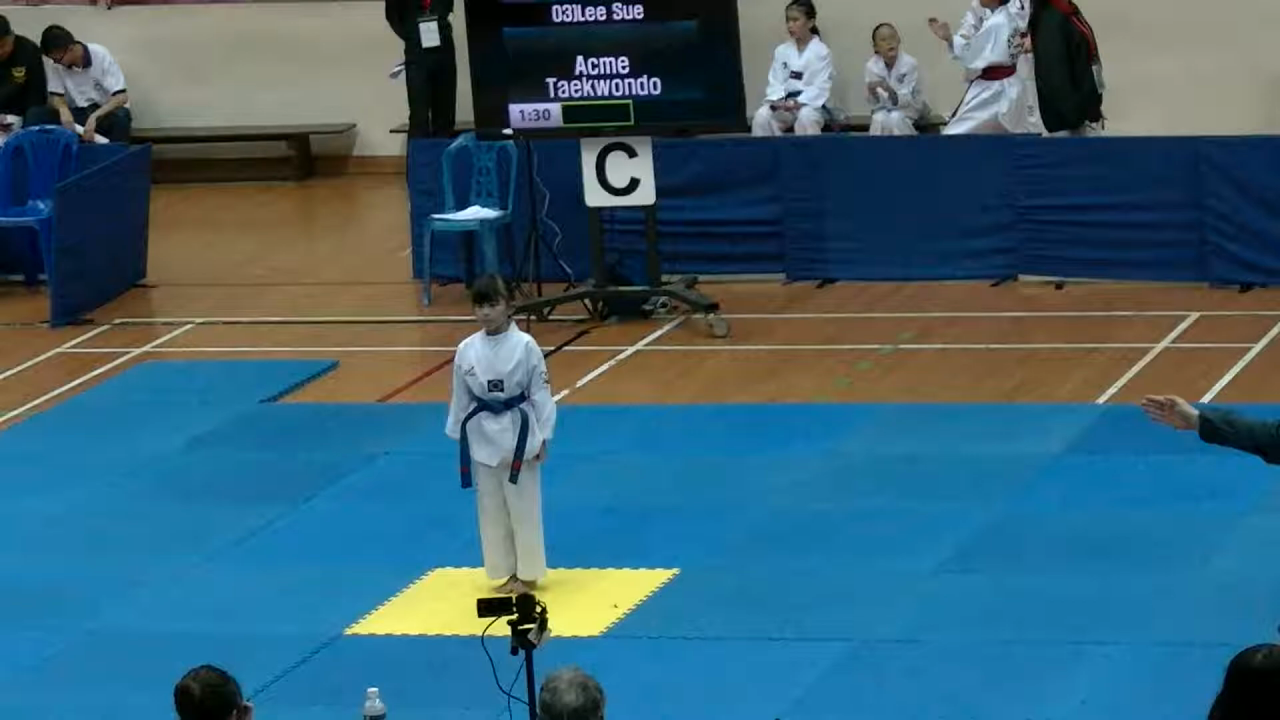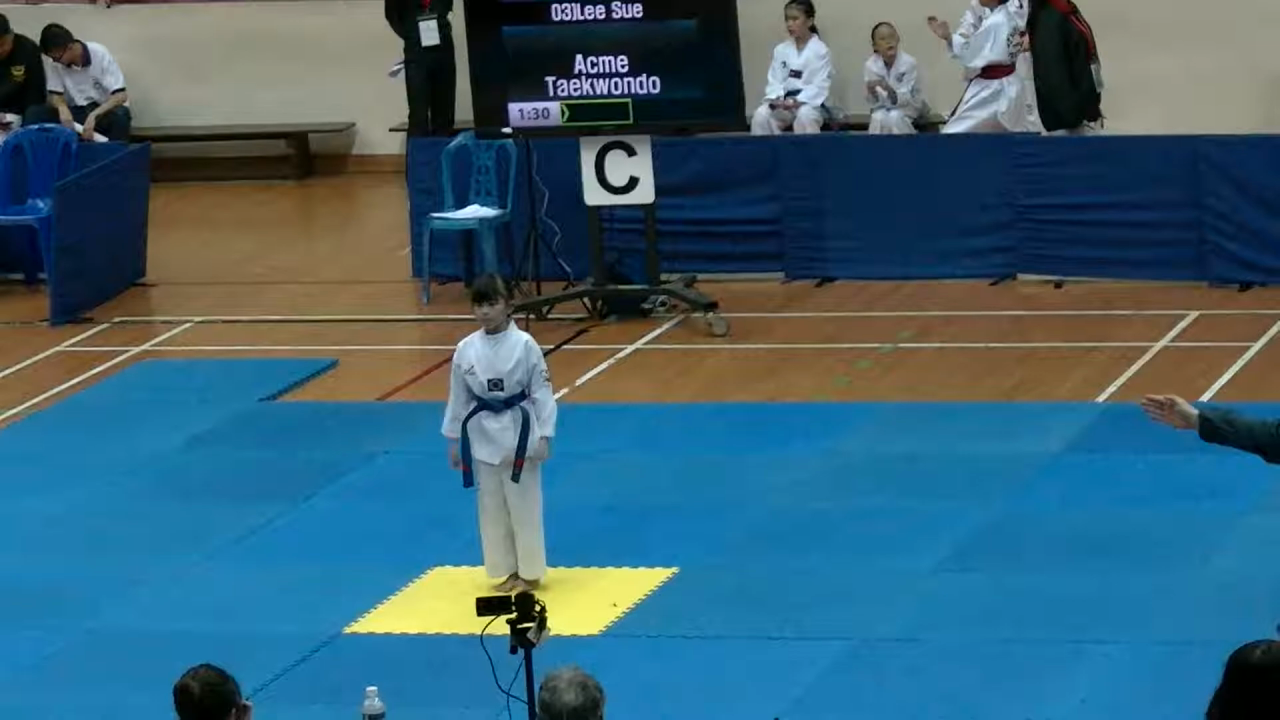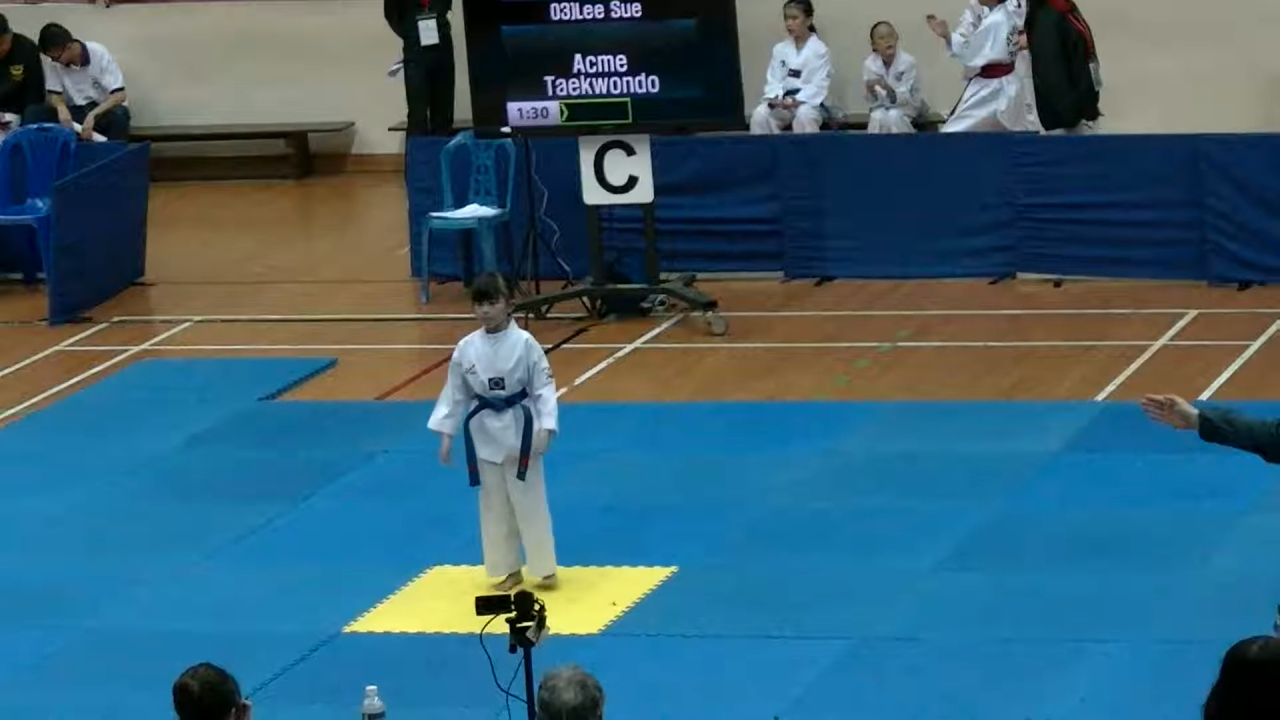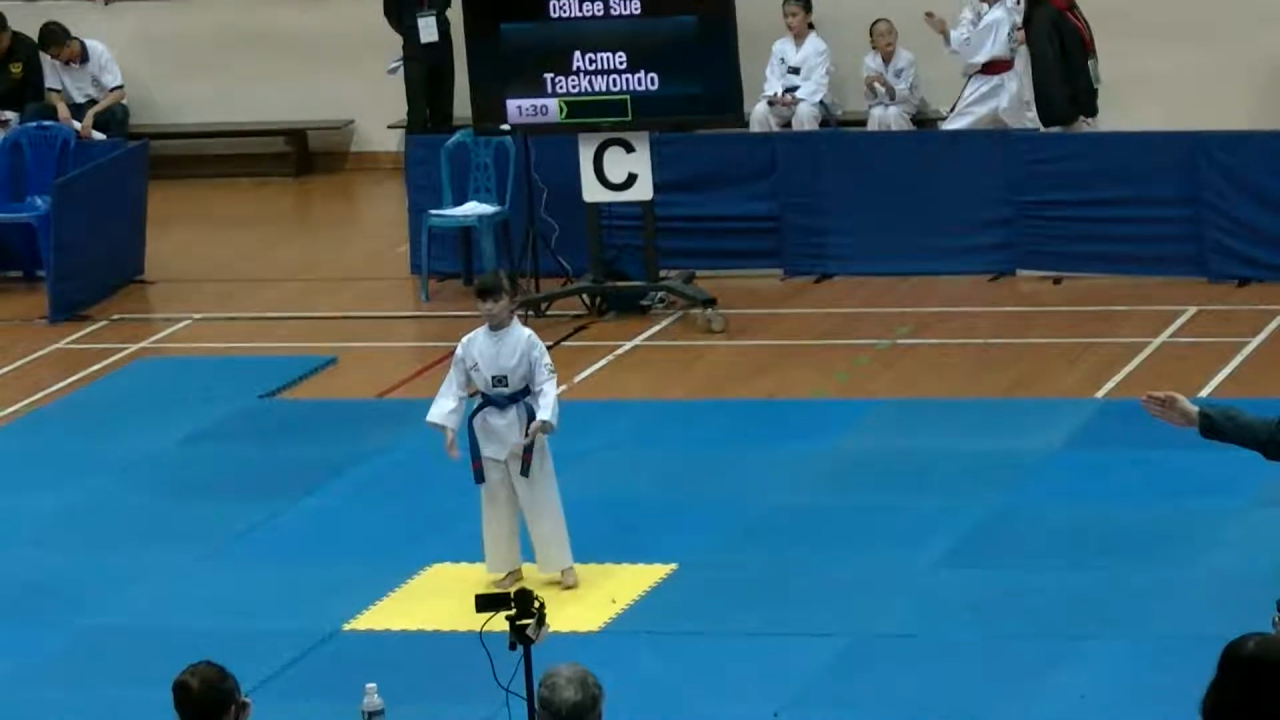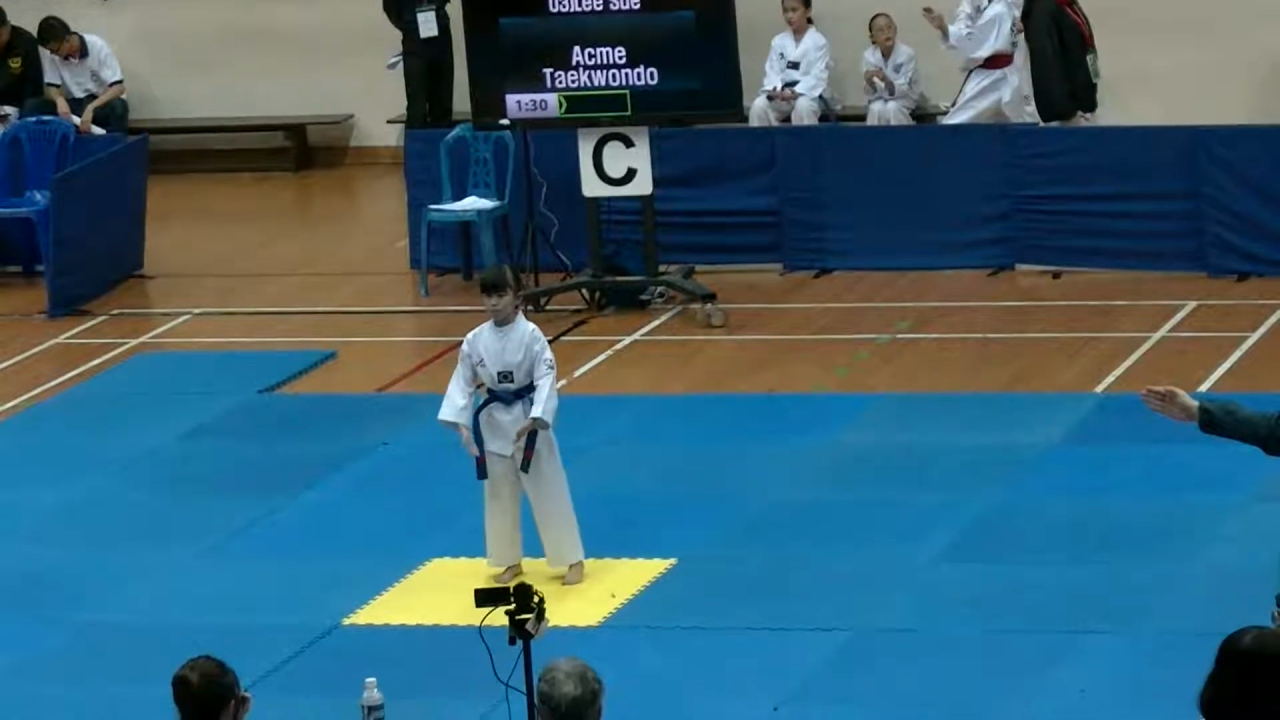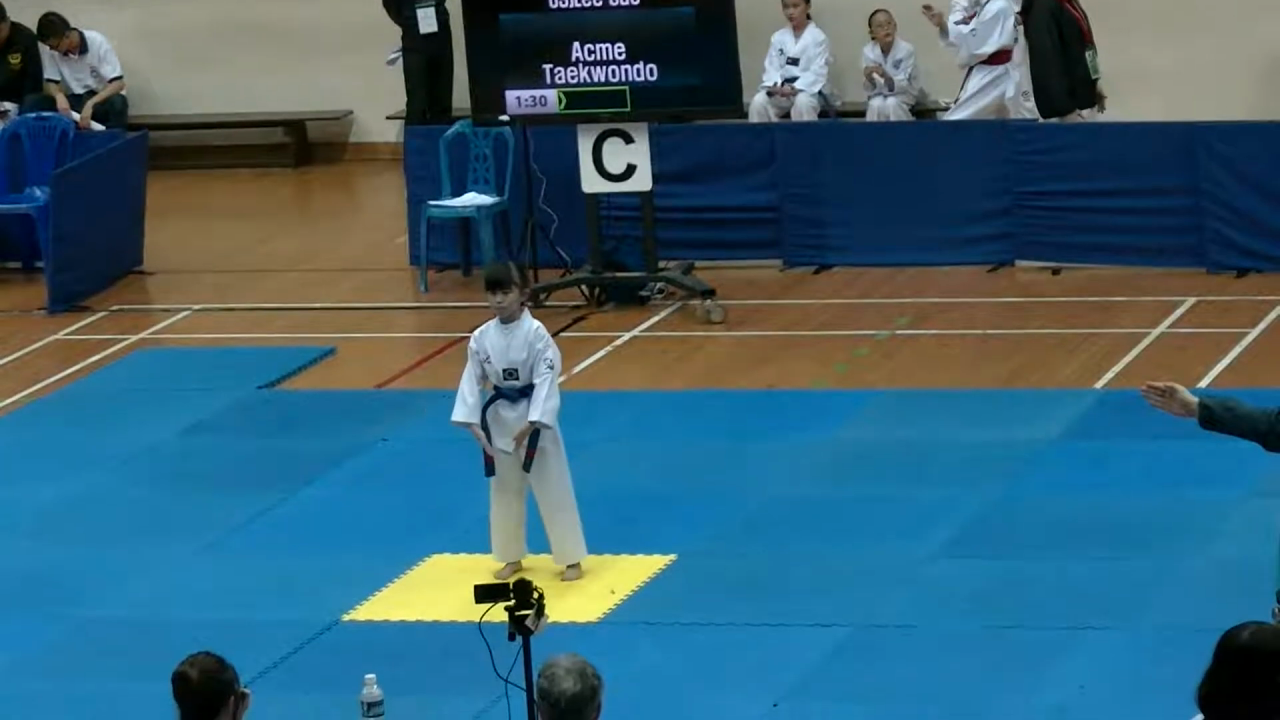
dt=0.1s
person 1, frame 1
left shoulder: (525, 345)
right shoulder: (466, 350)
left elbow: (541, 393)
right elbow: (461, 397)
left wrist: (542, 438)
right wrist: (458, 437)
left hip: (518, 431)
right hip: (481, 434)
left knee: (523, 506)
right knee: (491, 508)
left ankle: (528, 574)
right ankle: (508, 572)
person 1, frame 2
left shoulder: (524, 344)
right shoulder: (466, 349)
left elbow: (541, 391)
right elbow: (459, 397)
left wrist: (544, 435)
right wrist: (454, 440)
left hip: (518, 429)
right hip: (482, 433)
left knee: (524, 505)
right knee: (491, 507)
left ankle: (530, 573)
right ankle: (508, 571)
person 1, frame 3
left shoulder: (524, 342)
right shoulder: (466, 347)
left elbow: (545, 386)
right elbow: (454, 392)
left wrist: (546, 427)
right wrist: (445, 433)
left hip: (522, 428)
right hip: (484, 430)
left knee: (530, 502)
right knee: (494, 504)
left ankle: (545, 570)
right ankle: (509, 570)
person 1, frame 4
left shoulder: (527, 340)
right shoulder: (469, 344)
left elbow: (546, 382)
right elbow: (454, 386)
left wrist: (542, 420)
right wrist: (448, 427)
left hip: (524, 425)
right hip: (487, 428)
left knee: (539, 498)
right knee: (497, 502)
left ankle: (563, 565)
right ankle: (509, 567)
person 1, frame 5
left shoulder: (531, 335)
right shoulder: (474, 340)
left elbow: (545, 380)
right elbow: (462, 382)
left wrist: (534, 420)
right wrist: (460, 423)
left hip: (531, 421)
right hip: (493, 422)
left knee: (549, 493)
right knee: (499, 496)
left ankle: (572, 560)
right ankle: (510, 561)
person 1, frame 6
left shoulder: (536, 332)
right shoulder: (481, 336)
left elbow: (546, 380)
right elbow: (472, 381)
left wrist: (532, 423)
right wrist: (473, 423)
left hip: (535, 421)
right hip: (499, 419)
left knee: (554, 490)
right knee: (504, 492)
left ankle: (572, 558)
right ankle: (512, 557)
